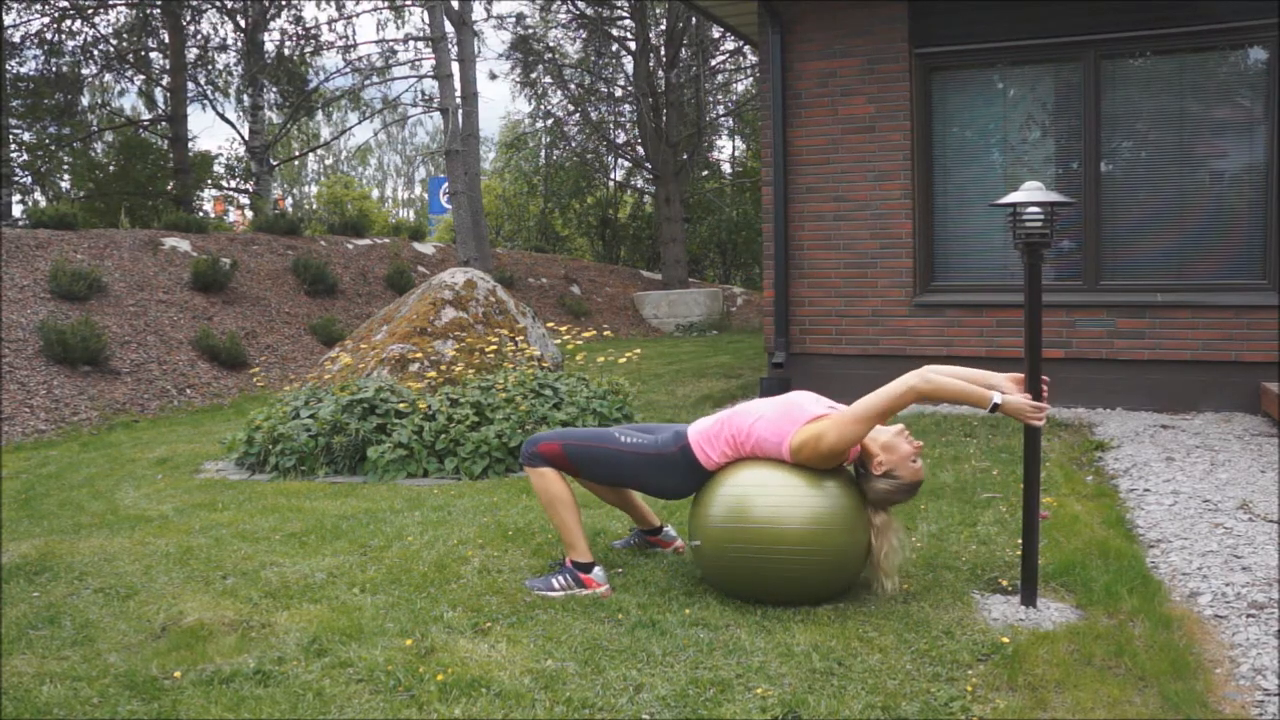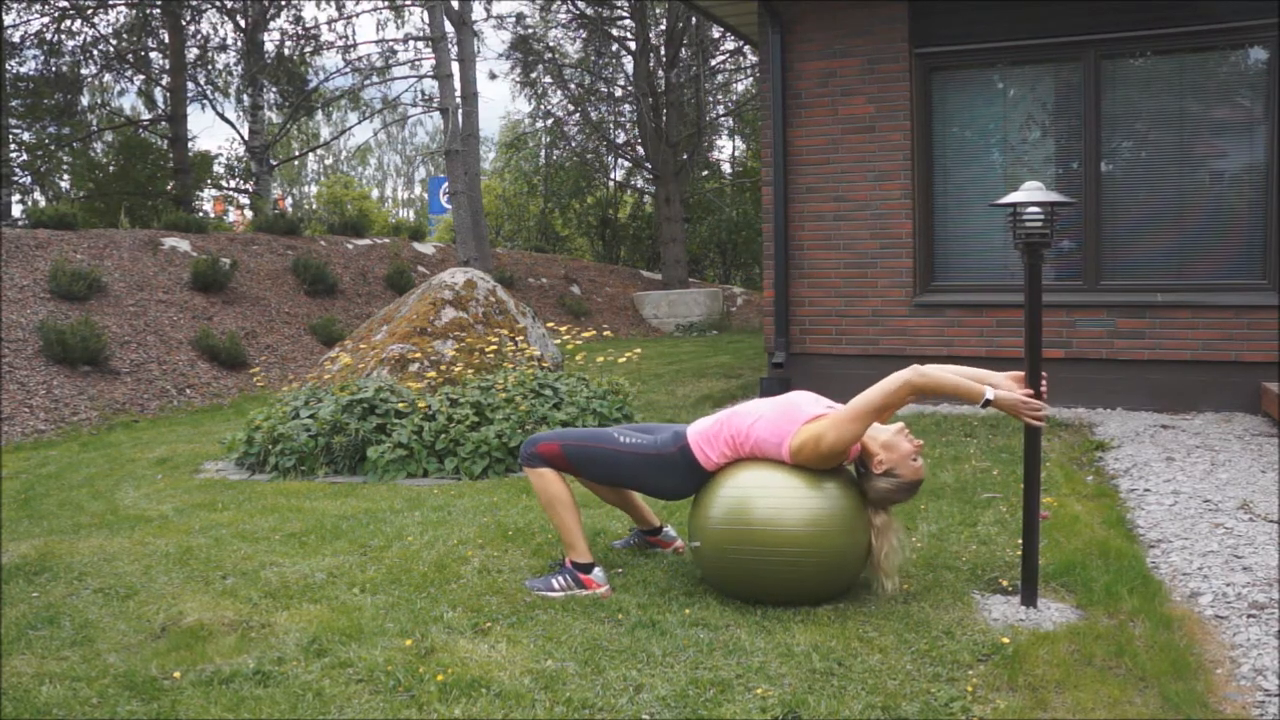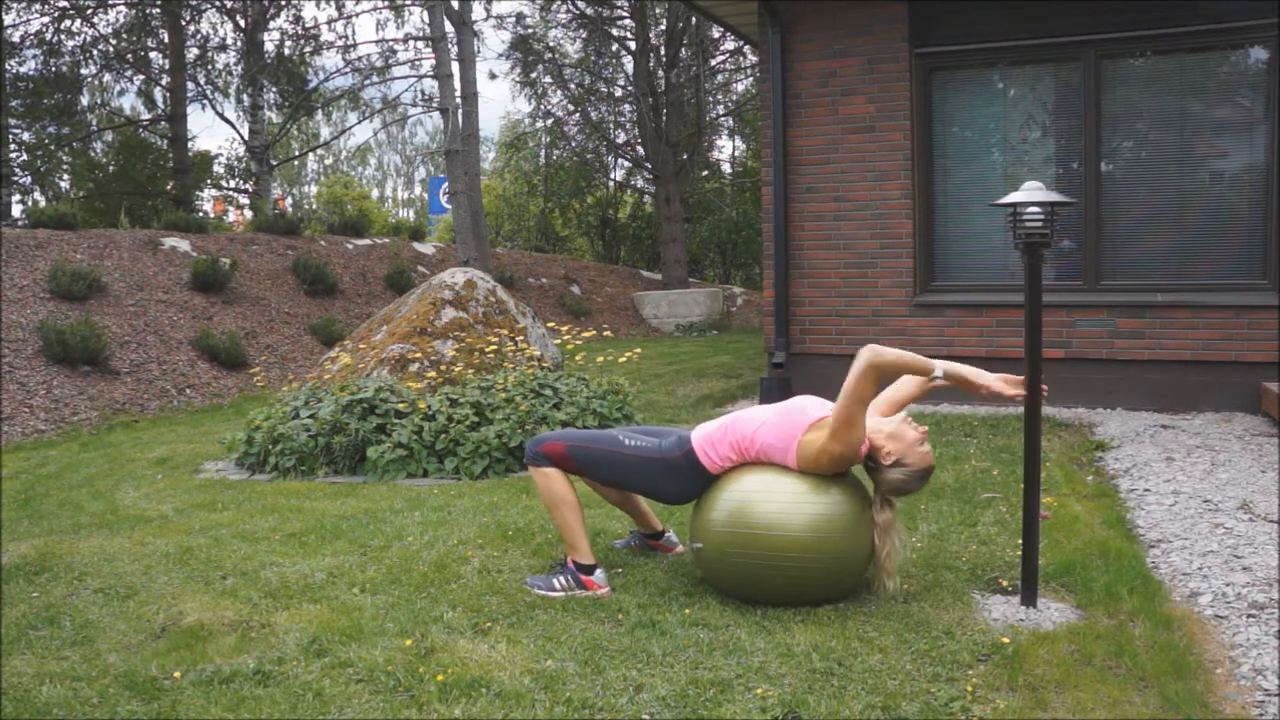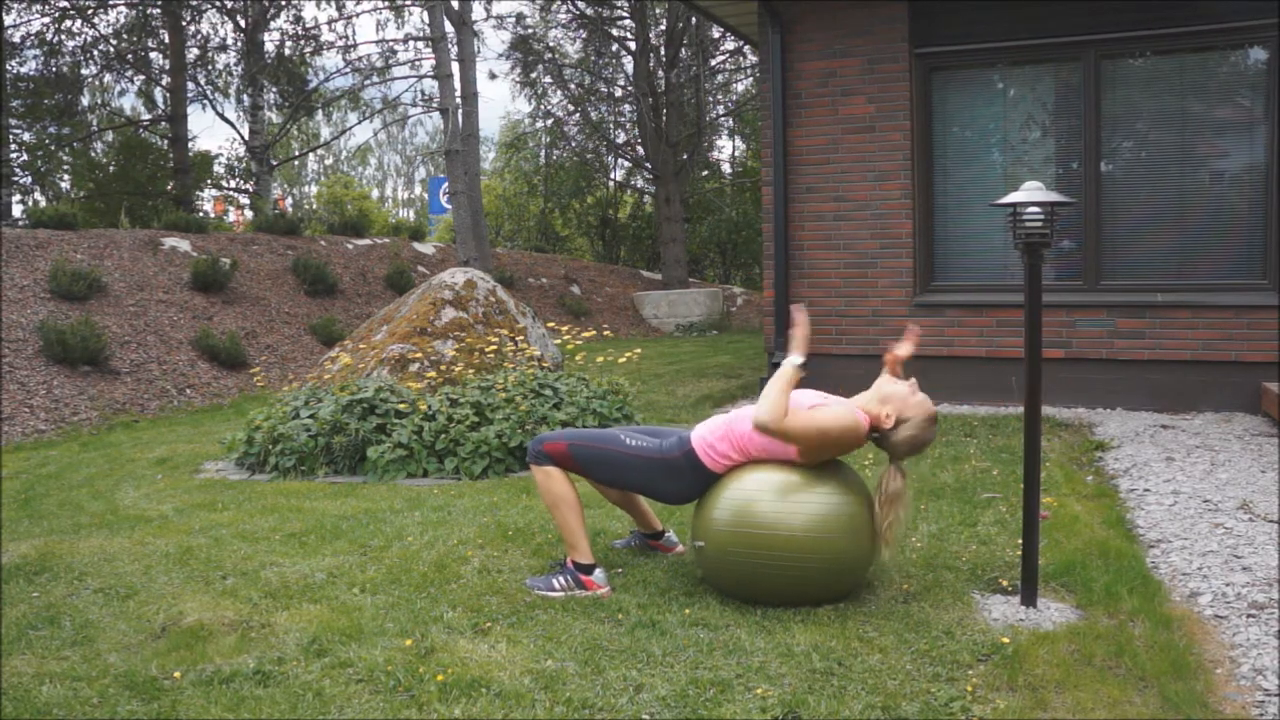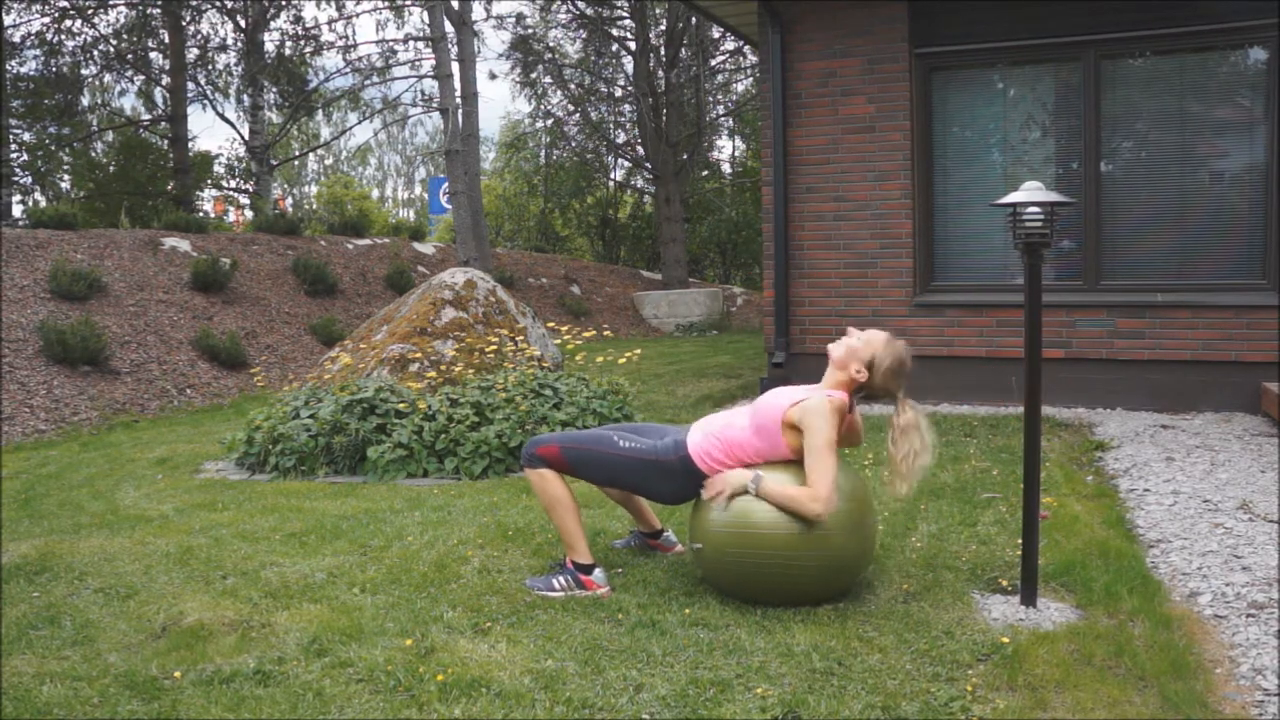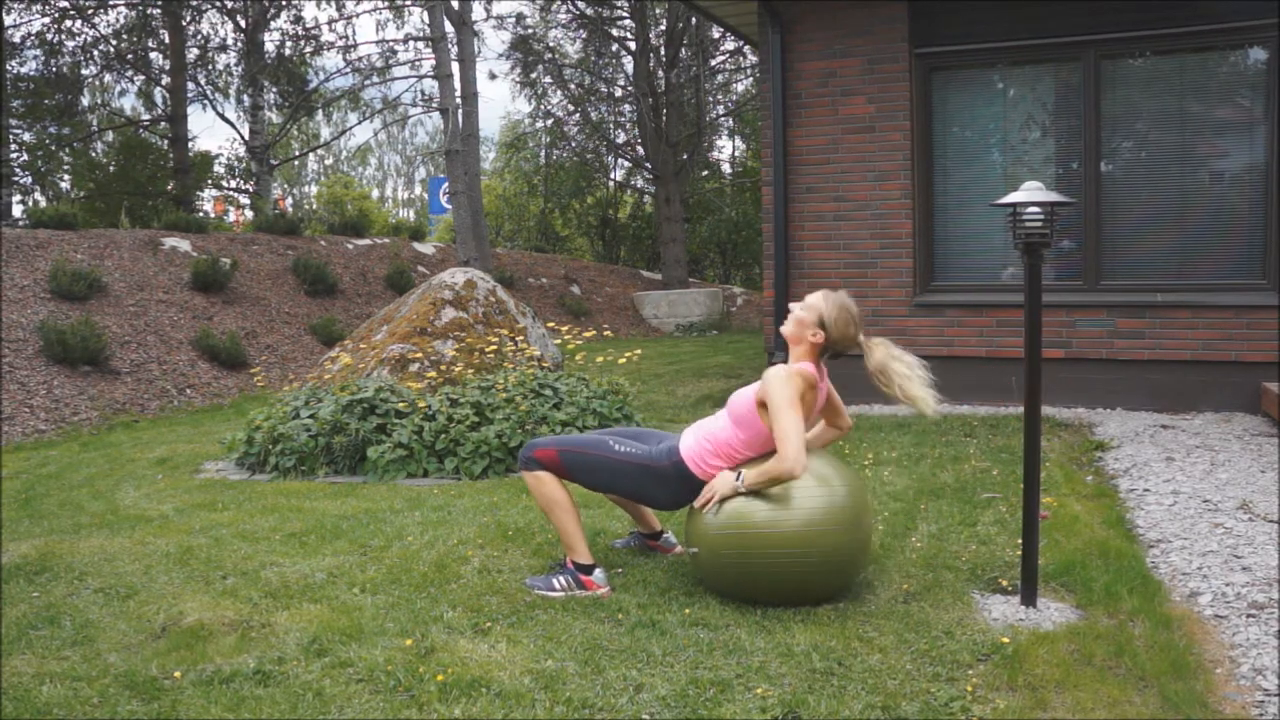
dt=0.2s
person 1, frame 1
left shoulder: (832, 445)
right shoulder: (857, 435)
right elbow: (920, 380)
right wrist: (999, 381)
left hip: (682, 458)
right hip: (689, 440)
left knee: (538, 452)
left ankle: (582, 572)
right ankle: (654, 532)
person 1, frame 2
left shoulder: (831, 444)
right shoulder: (860, 432)
right elbow: (915, 380)
right wrist: (995, 380)
left hip: (682, 459)
right hip: (689, 440)
left knee: (538, 452)
right knee: (578, 449)
left ankle: (582, 572)
right ankle: (652, 532)
person 1, frame 3
left shoulder: (845, 446)
right shoulder: (872, 428)
left elbow: (870, 358)
right elbow: (921, 373)
right wrist: (972, 374)
left hip: (691, 463)
right hip: (703, 445)
left knee: (543, 451)
right knee: (588, 447)
left ankle: (584, 572)
right ankle: (654, 535)
person 1, frame 4
left shoulder: (846, 423)
right shoulder: (857, 417)
left elbow: (765, 419)
right elbow: (886, 386)
left wrist: (796, 355)
right wrist: (894, 364)
left hip: (686, 462)
right hip: (695, 444)
left knee: (545, 452)
right knee: (586, 442)
left ankle: (584, 573)
right ankle: (655, 535)
person 1, frame 5
left shoulder: (822, 405)
right shoulder: (837, 395)
left elbow: (819, 504)
right elbow: (855, 437)
left wrist: (749, 479)
left hip: (681, 468)
right hip: (689, 444)
left knee: (539, 453)
right knee: (589, 440)
left ankle: (583, 572)
right ankle: (654, 535)
person 1, frame 6
left shoulder: (784, 379)
right shoulder: (813, 374)
left elbow: (790, 465)
right elbow: (840, 426)
left wrist: (741, 480)
right wrist: (779, 452)
left hip: (677, 472)
right hip: (689, 450)
left knee: (536, 456)
right knee: (594, 443)
left ankle: (584, 572)
right ankle: (654, 535)
